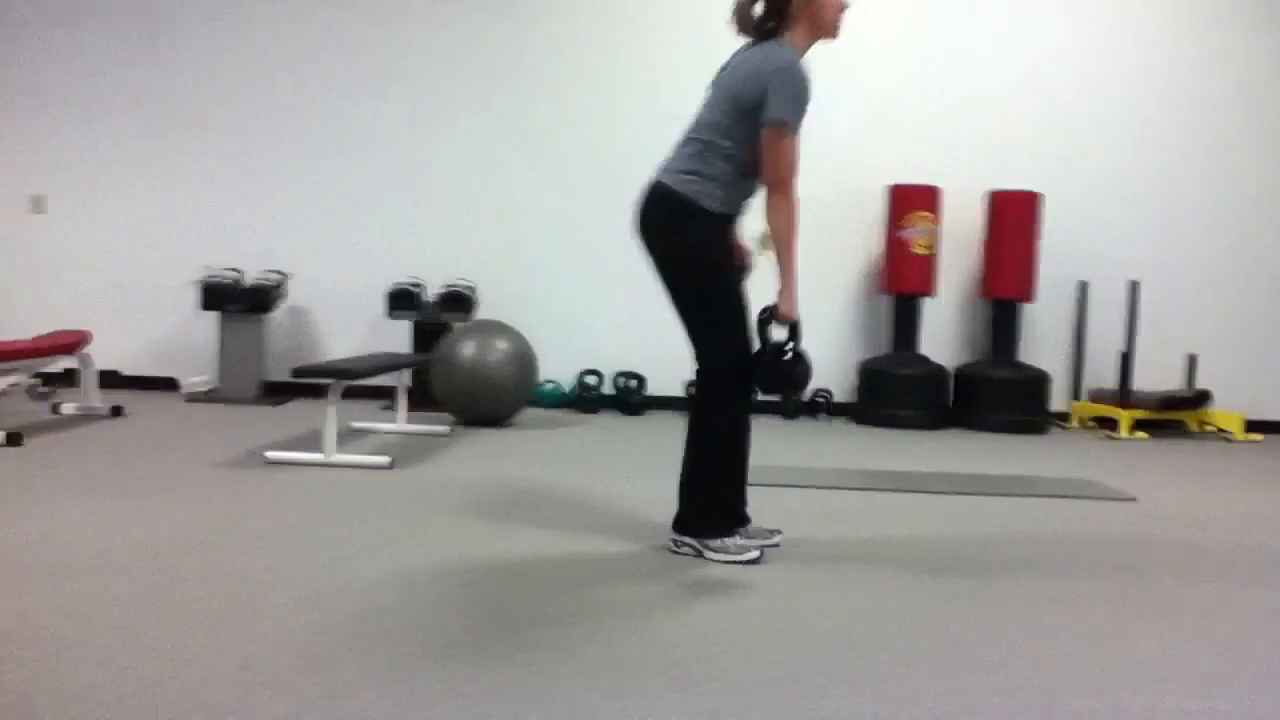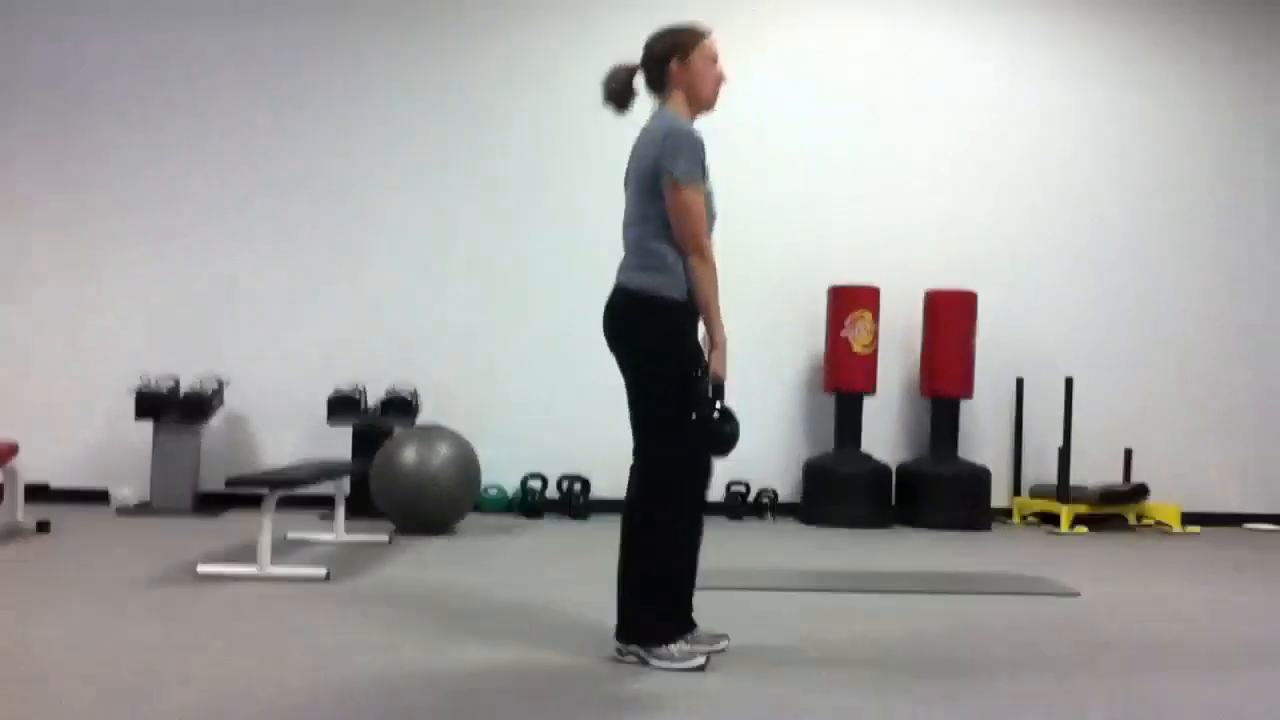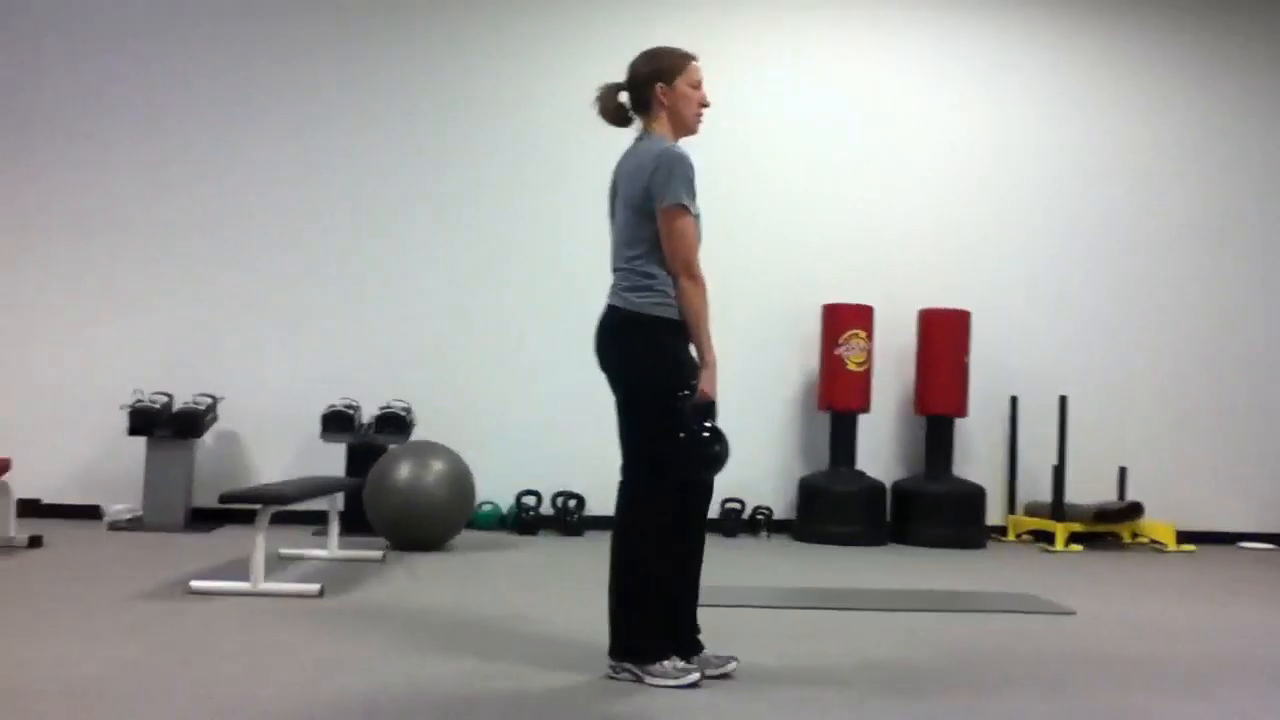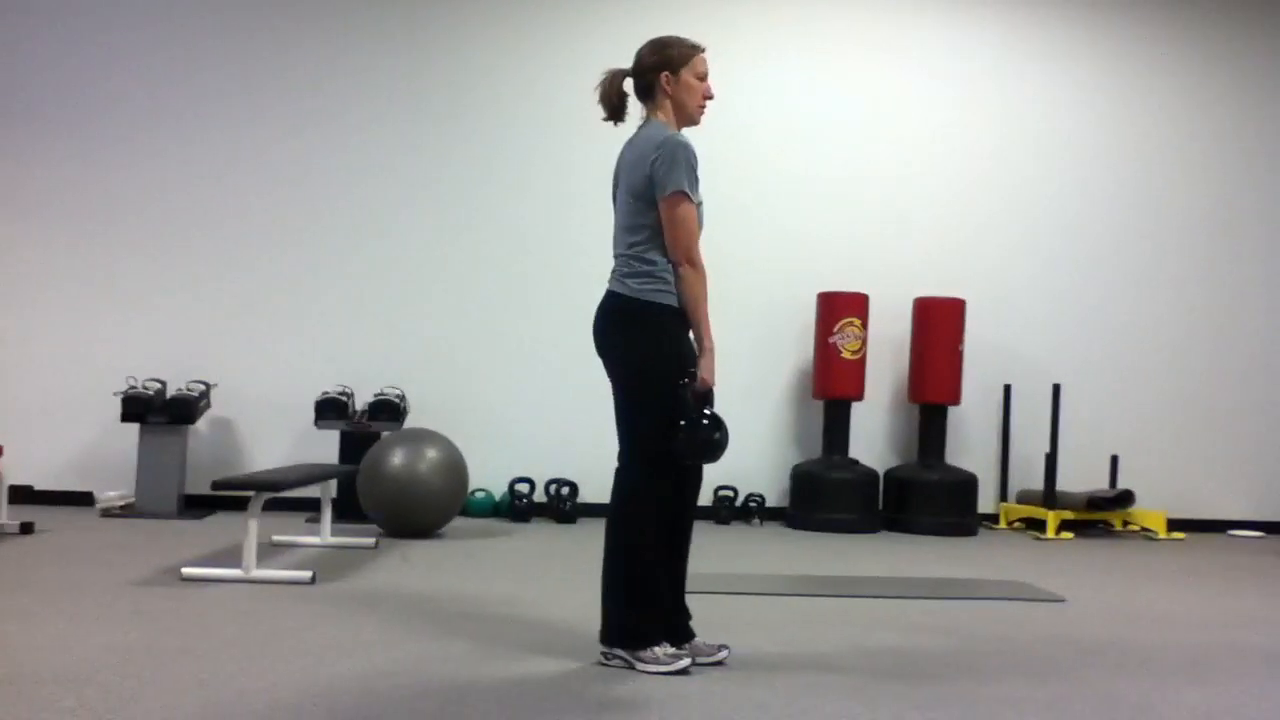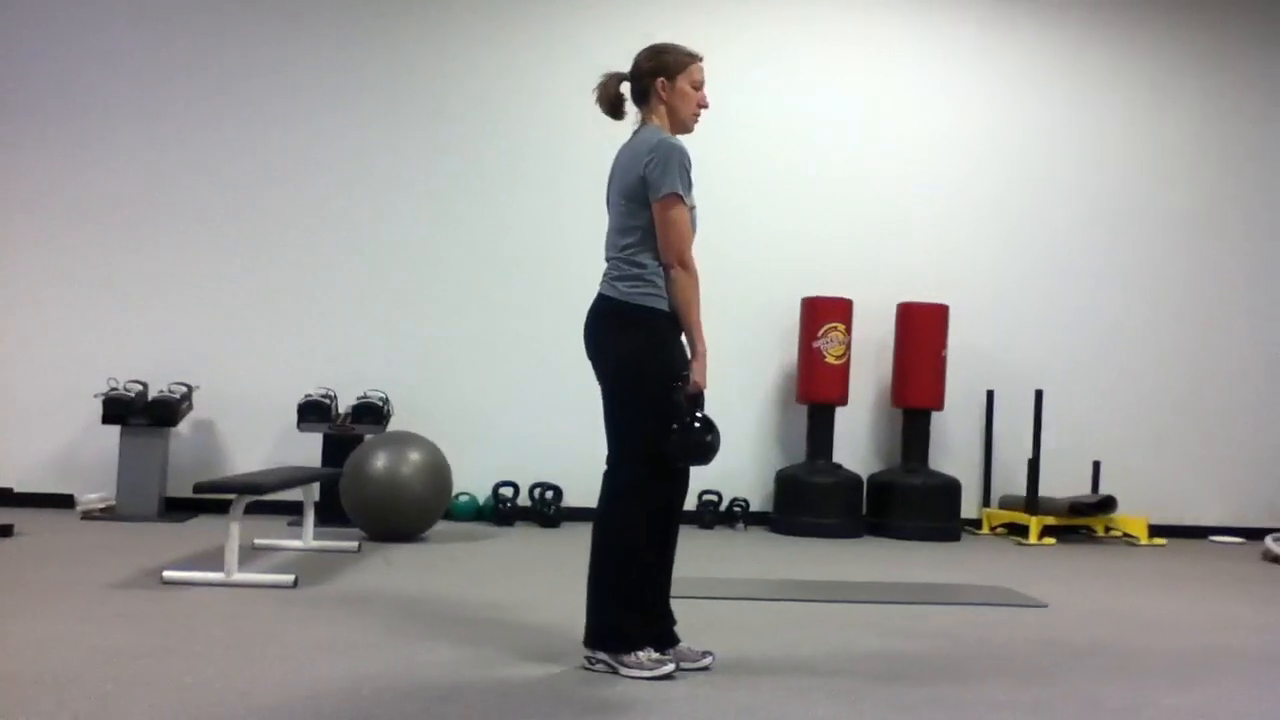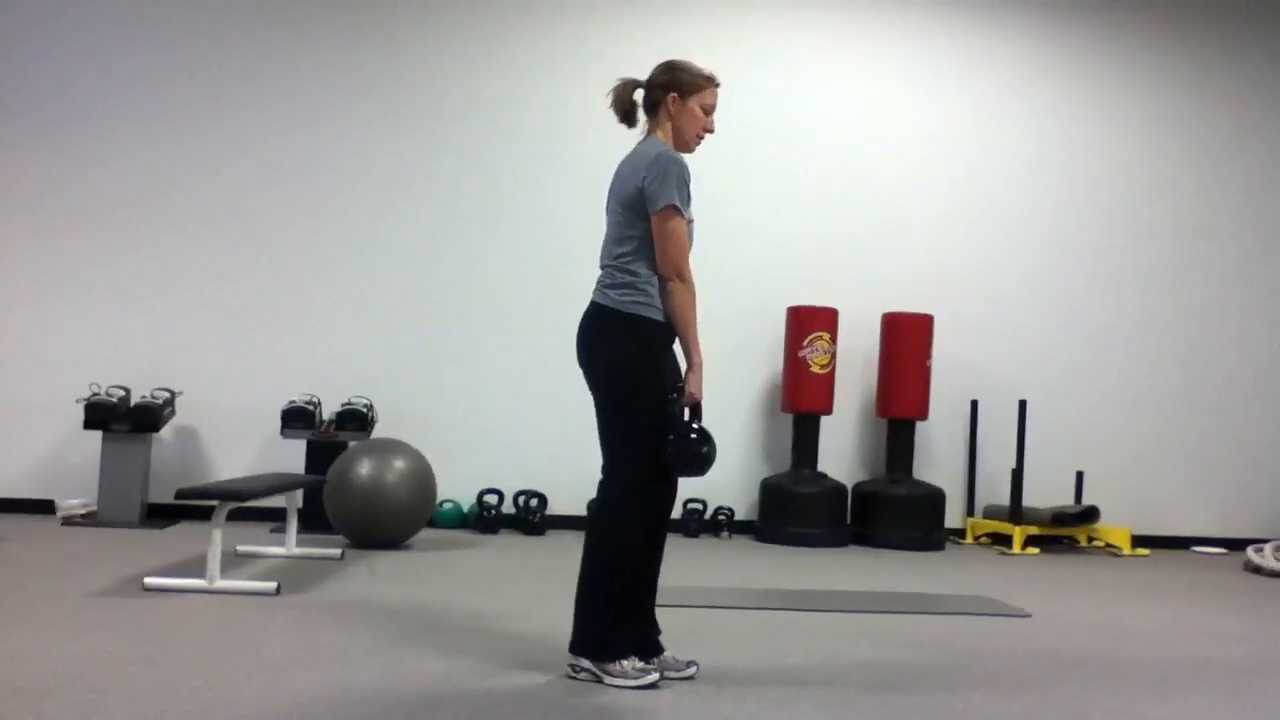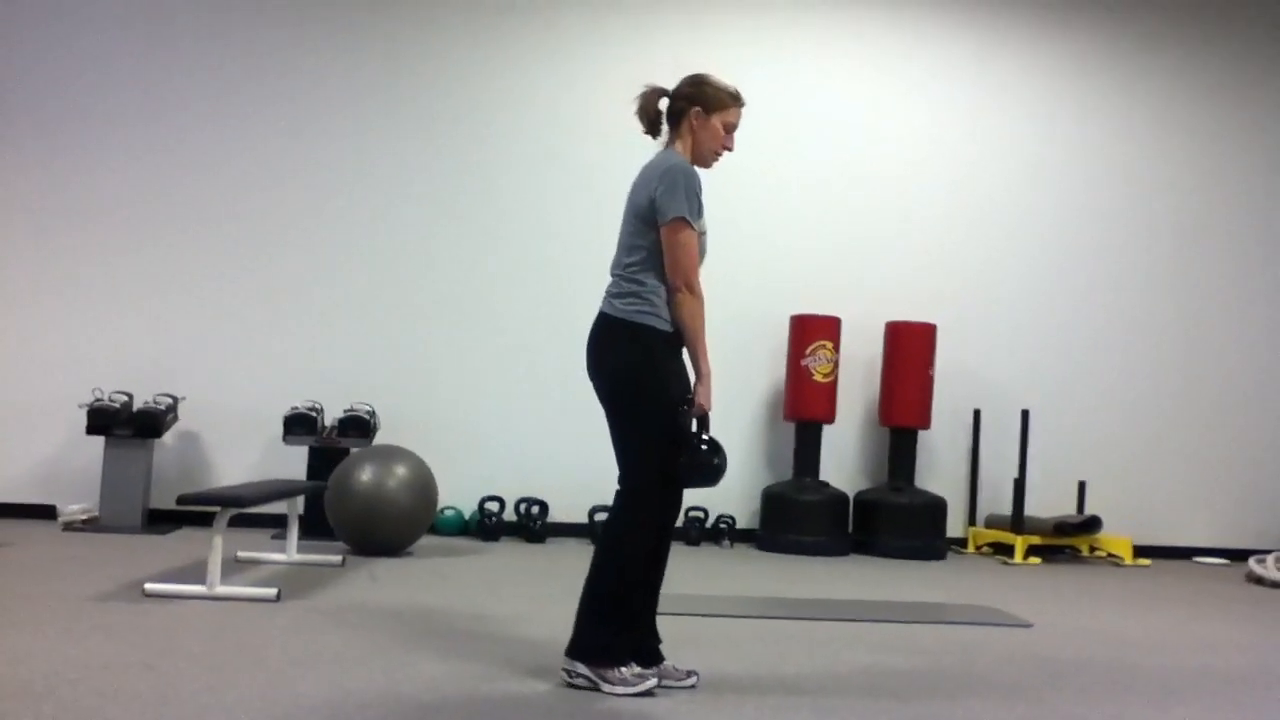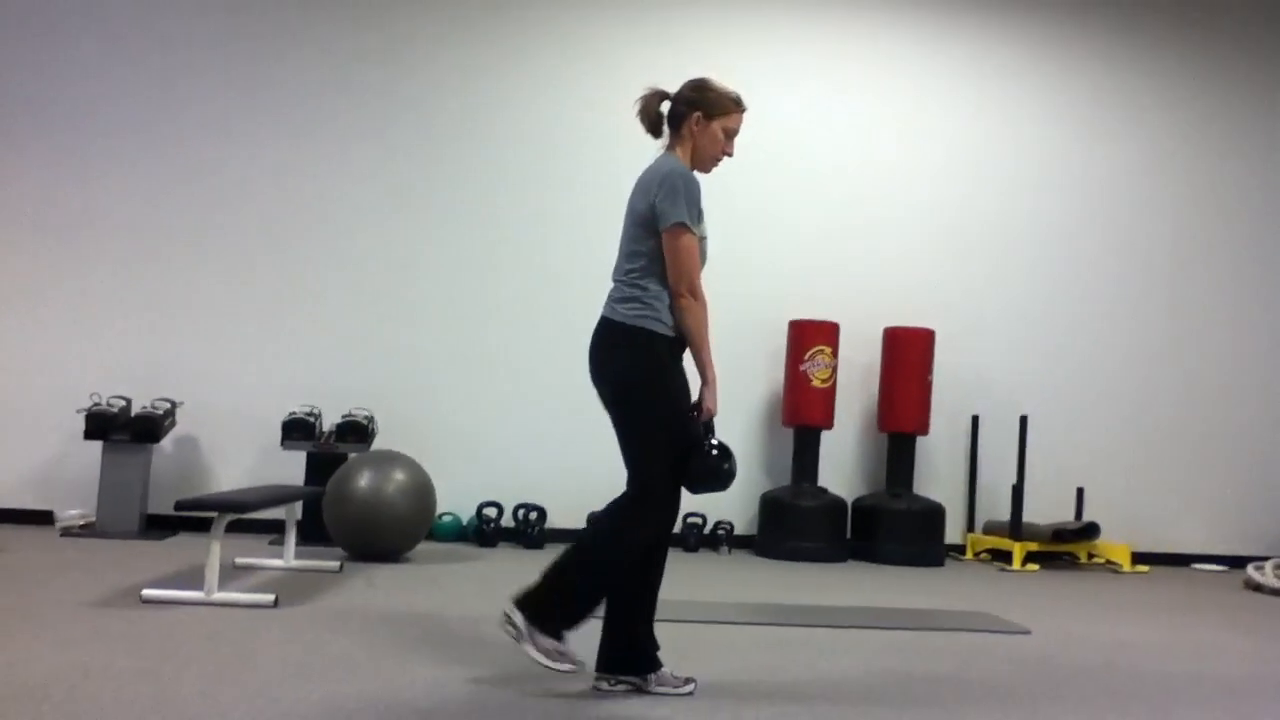
dt=0.3s
person 1, frame 1
left shoulder: (764, 56)
right shoulder: (786, 71)
right elbow: (780, 191)
left wrist: (728, 236)
right wrist: (788, 290)
left hip: (682, 214)
right hip: (684, 222)
left knee: (728, 363)
right knee: (727, 366)
left ankle: (722, 516)
right ankle: (701, 523)
person 1, frame 2
left shoulder: (657, 134)
right shoulder: (679, 136)
right elbow: (695, 251)
left wrist: (699, 338)
right wrist: (717, 341)
left hip: (642, 311)
right hip: (656, 318)
left knee: (678, 466)
right knee: (666, 469)
left ankle: (669, 621)
right ankle: (644, 632)
person 1, frame 3
left shoulder: (635, 158)
right shoulder: (668, 160)
right elbow: (685, 273)
left wrist: (689, 356)
right wrist: (707, 361)
left hip: (632, 332)
right hip: (650, 339)
left knee: (681, 486)
right knee: (653, 489)
left ankle: (675, 642)
right ankle: (637, 650)
person 1, frame 4
left shoulder: (638, 147)
right shoulder: (672, 149)
right elbow: (685, 261)
left wrist: (688, 346)
right wrist: (705, 349)
left hip: (630, 320)
right hip: (650, 327)
left knee: (672, 474)
right knee: (647, 476)
left ankle: (667, 628)
right ankle: (628, 636)
person 1, frame 5
left shoulder: (634, 150)
right shoulder: (665, 152)
right elbow: (678, 264)
left wrist: (679, 349)
right wrist: (697, 352)
left hip: (622, 323)
right hip: (641, 331)
left knee: (659, 478)
right knee: (637, 479)
left ankle: (650, 633)
right ankle: (611, 639)
person 1, frame 6
left shoulder: (639, 160)
right shoulder: (666, 164)
right elbow: (674, 276)
left wrist: (675, 359)
right wrist: (693, 363)
left hip: (617, 335)
right hip: (632, 341)
left knee: (648, 487)
right knee: (632, 488)
left ankle: (635, 642)
right ankle: (597, 646)
person 1, frame 7
left shoulder: (659, 171)
right shoulder: (679, 176)
right elbow: (684, 288)
left wrist: (684, 372)
right wrist: (702, 375)
left hip: (629, 345)
right hip: (638, 350)
left knee: (655, 494)
right knee: (647, 495)
left ankle: (634, 650)
right ankle: (594, 651)
person 1, frame 8
left shoulder: (661, 177)
right shoulder: (678, 180)
right elbow: (686, 293)
left wrist: (691, 376)
right wrist: (709, 379)
left hip: (634, 350)
right hip: (639, 354)
left knee: (655, 498)
right knee: (651, 497)
left ankle: (628, 661)
right ankle: (541, 611)
